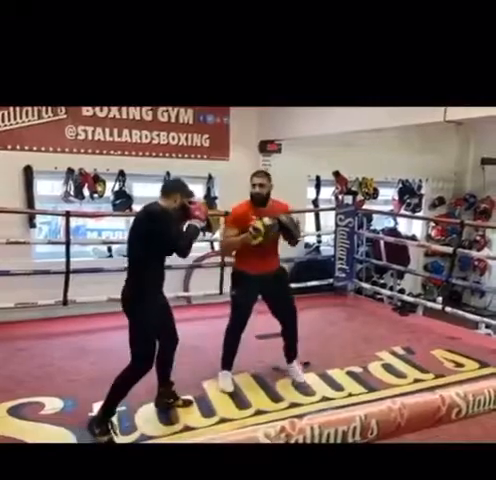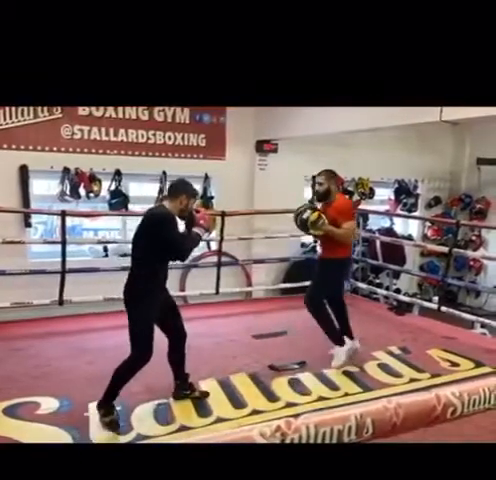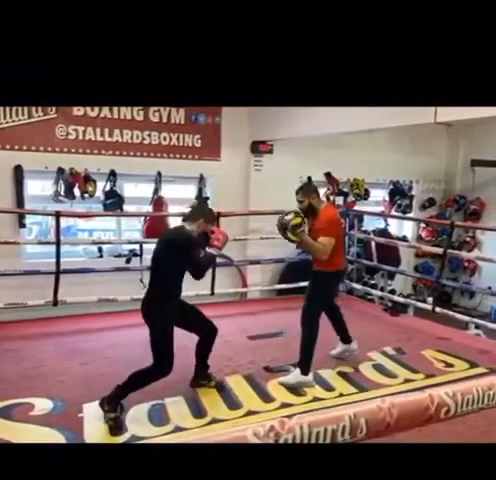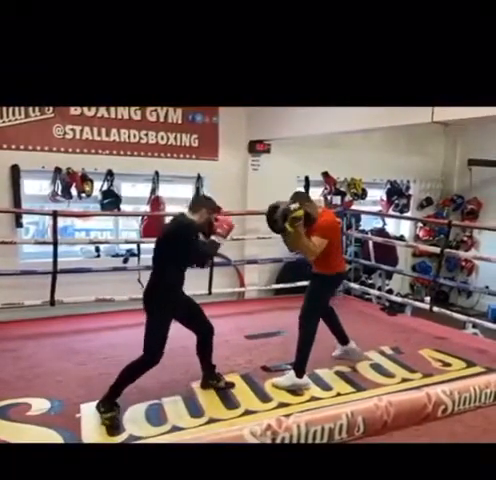
dt=1s
person 1, frame 1
left shoulder: (154, 214)
right shoulder: (158, 214)
left elbow: (168, 245)
right elbow: (182, 248)
left wrist: (185, 220)
right wrist: (196, 221)
left hip: (151, 292)
right hip: (140, 296)
left knee: (169, 340)
right knee: (142, 361)
left ankle: (165, 395)
right ankle: (102, 418)
person 1, frame 2
left shoulder: (162, 216)
right shoulder: (161, 217)
left elbow: (175, 247)
right elbow: (182, 252)
left wrist: (192, 226)
right wrist: (199, 229)
left hip: (156, 290)
right hip: (140, 294)
left knee: (178, 336)
right knee: (141, 354)
left ankle: (182, 386)
right ankle: (106, 404)
person 1, frame 3
left shoulder: (174, 235)
right shoulder: (185, 238)
left elbow: (192, 262)
right elbow: (198, 272)
left wrist: (206, 245)
right wrist: (214, 248)
left hip: (169, 302)
right hip: (158, 307)
left knee: (209, 330)
right knee: (163, 366)
left ankle: (201, 375)
right ankle: (112, 400)
person 1, frame 4
left shoulder: (182, 225)
right shoulder: (185, 226)
left elbow: (194, 255)
right elbow: (201, 259)
left wrist: (212, 235)
right wrist: (218, 235)
left hip: (173, 293)
right hip: (159, 297)
left knee: (205, 329)
right knee: (152, 355)
left ankle: (210, 376)
right ankle: (108, 401)
person 2, frame 1
left shoulder: (282, 209)
right shoulder: (240, 212)
left elbow: (293, 241)
right elbow: (225, 246)
left wrist: (293, 232)
right wrist: (247, 236)
left hip: (273, 273)
right hip: (245, 275)
left knee: (289, 317)
right knee: (237, 322)
left ankle: (292, 362)
right ankle: (225, 371)
person 2, frame 2
left shoulder: (342, 204)
right shoulder: (327, 204)
left elbow: (350, 236)
left wrist: (326, 228)
right wrist: (316, 227)
left hip: (336, 261)
right hip: (329, 258)
left knee: (312, 300)
right knee: (334, 300)
left ankle: (341, 344)
right ankle: (349, 341)
person 2, frame 3
left shoulder: (327, 218)
right shoulder: (318, 213)
left elbow: (322, 253)
right elbow: (314, 245)
left wrist: (301, 236)
right wrist: (300, 237)
left hip: (328, 272)
right hip: (328, 270)
left knee: (309, 316)
right knee: (328, 305)
left ankle: (303, 373)
right ankle: (347, 343)
person 2, frame 4
left shoulder: (325, 222)
right shoulder: (311, 219)
left elbow: (310, 253)
right elbow: (294, 246)
left wrist: (297, 229)
left hip: (328, 275)
right hip: (326, 273)
left knee: (307, 319)
right knee: (322, 308)
left ankle: (298, 376)
right ankle: (347, 346)
